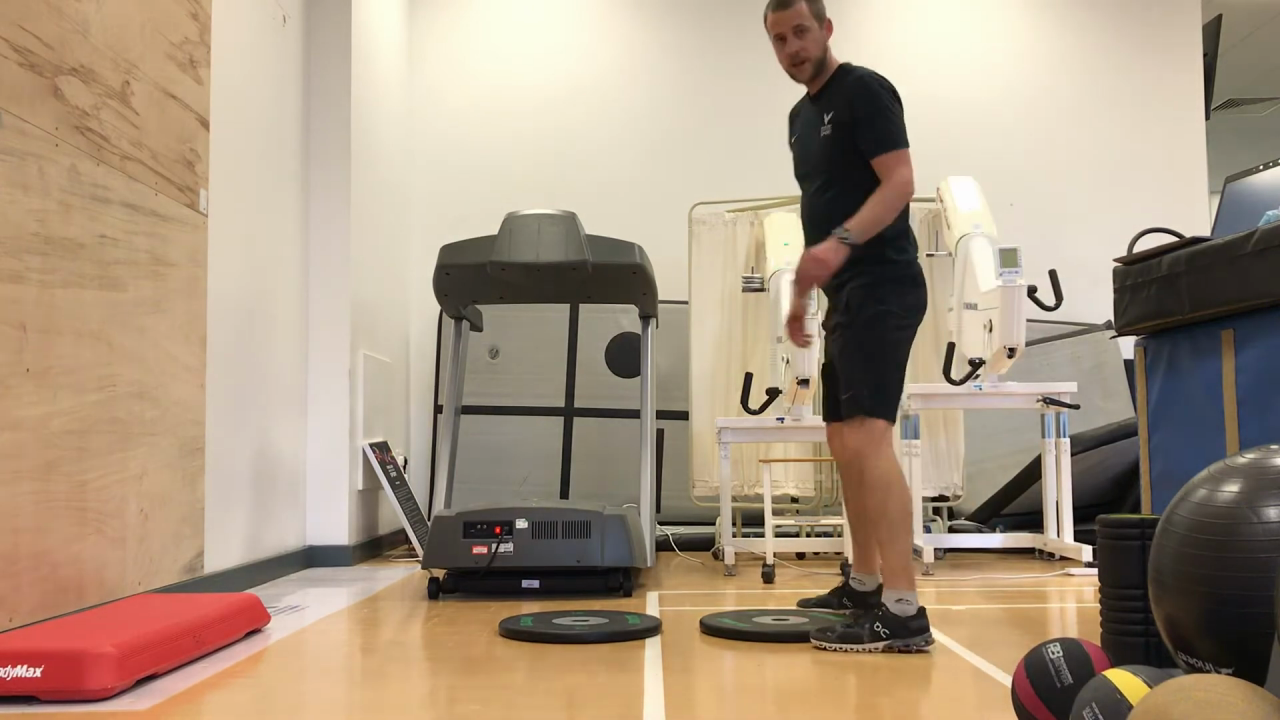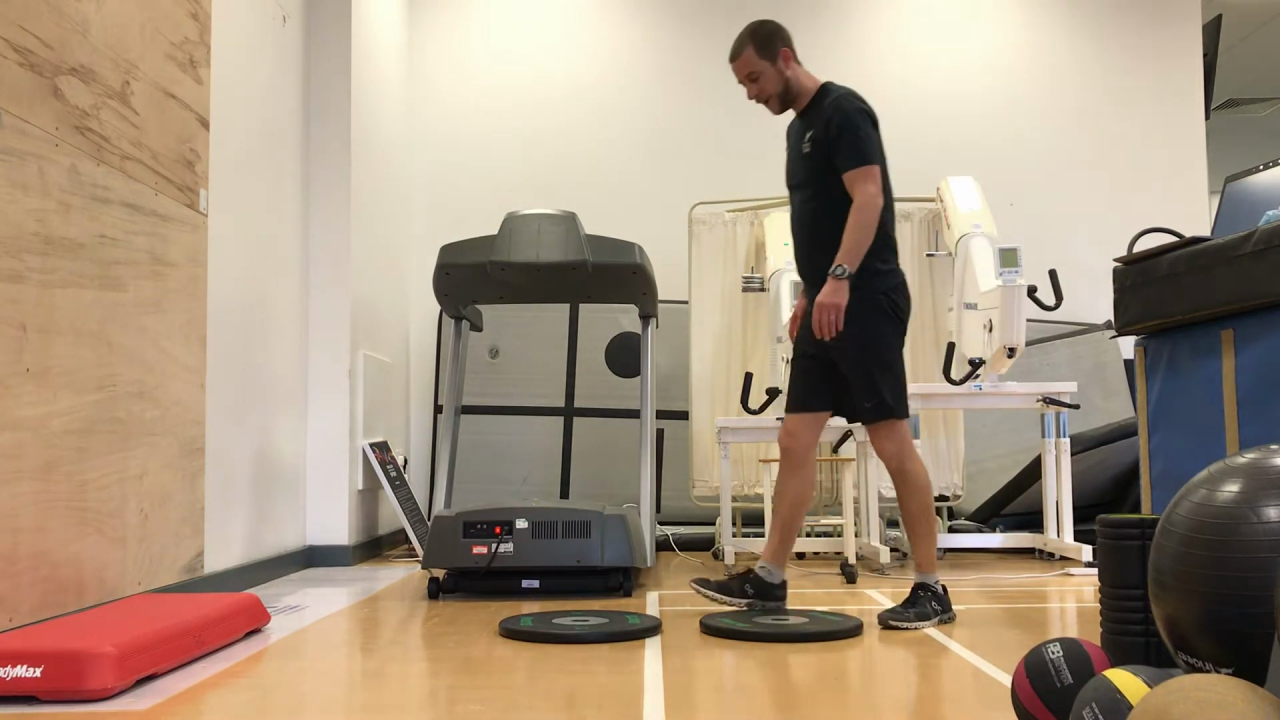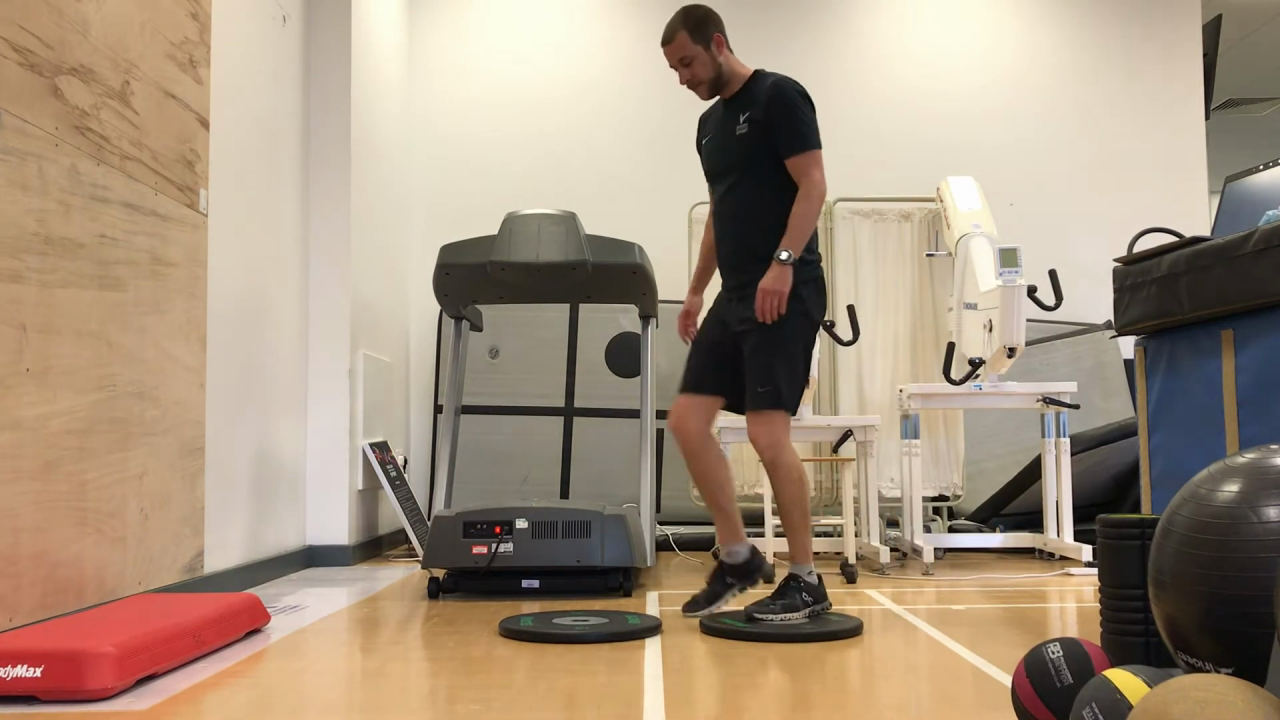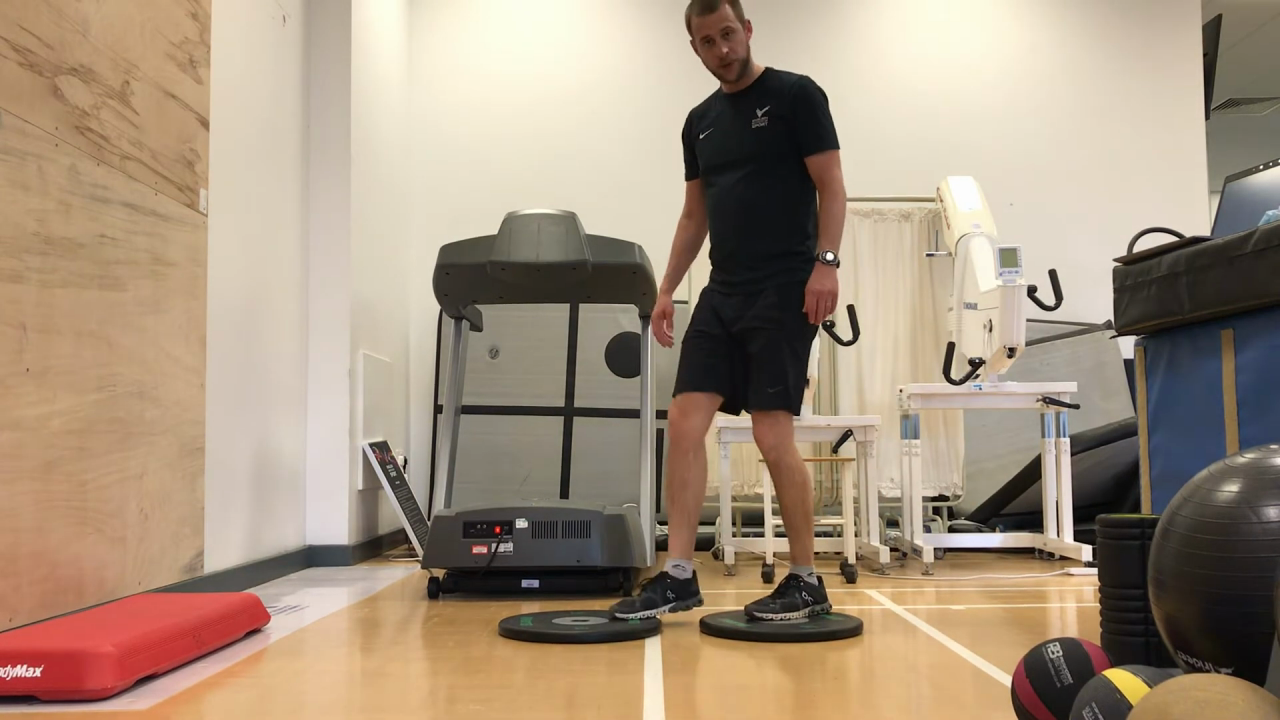
dt=1s
person 1, frame 1
left shoulder: (863, 91)
right shoulder: (802, 115)
left elbow: (898, 183)
left wrist: (840, 243)
right wrist: (799, 296)
left hip: (880, 287)
right hip: (849, 293)
left knee: (867, 440)
right knee: (844, 444)
left ankle: (902, 610)
right ankle: (865, 584)
person 1, frame 2
left shoulder: (842, 110)
right shoulder: (799, 125)
left elbow: (869, 199)
left wrist: (840, 279)
left hip: (865, 300)
right hip: (822, 307)
left knee: (891, 444)
right knee: (795, 442)
left ankle: (931, 588)
right ankle: (768, 577)
person 1, frame 3
left shoulder: (779, 97)
right shoulder: (709, 124)
left elbow: (813, 185)
left wrist: (783, 263)
right wrist: (695, 291)
left hip: (784, 291)
right hip: (735, 296)
left knee: (767, 435)
right knee: (685, 421)
left ankle: (806, 580)
right ankle: (737, 557)
person 1, frame 4
left shoulder: (795, 95)
right shoulder: (700, 121)
left elbow: (831, 186)
left wrist: (825, 261)
right wrist: (667, 287)
left hip: (783, 291)
right hip: (721, 293)
left knee: (772, 437)
right knee: (684, 425)
left ankle: (806, 581)
right ankle: (678, 576)
